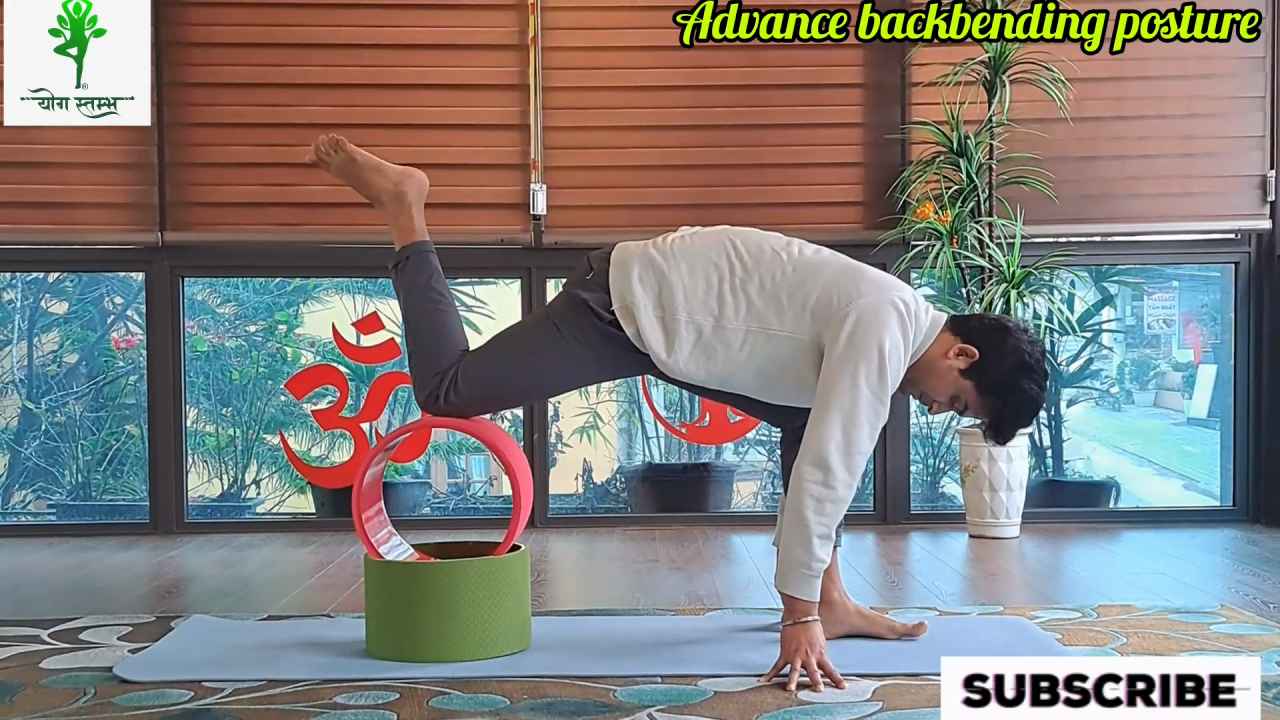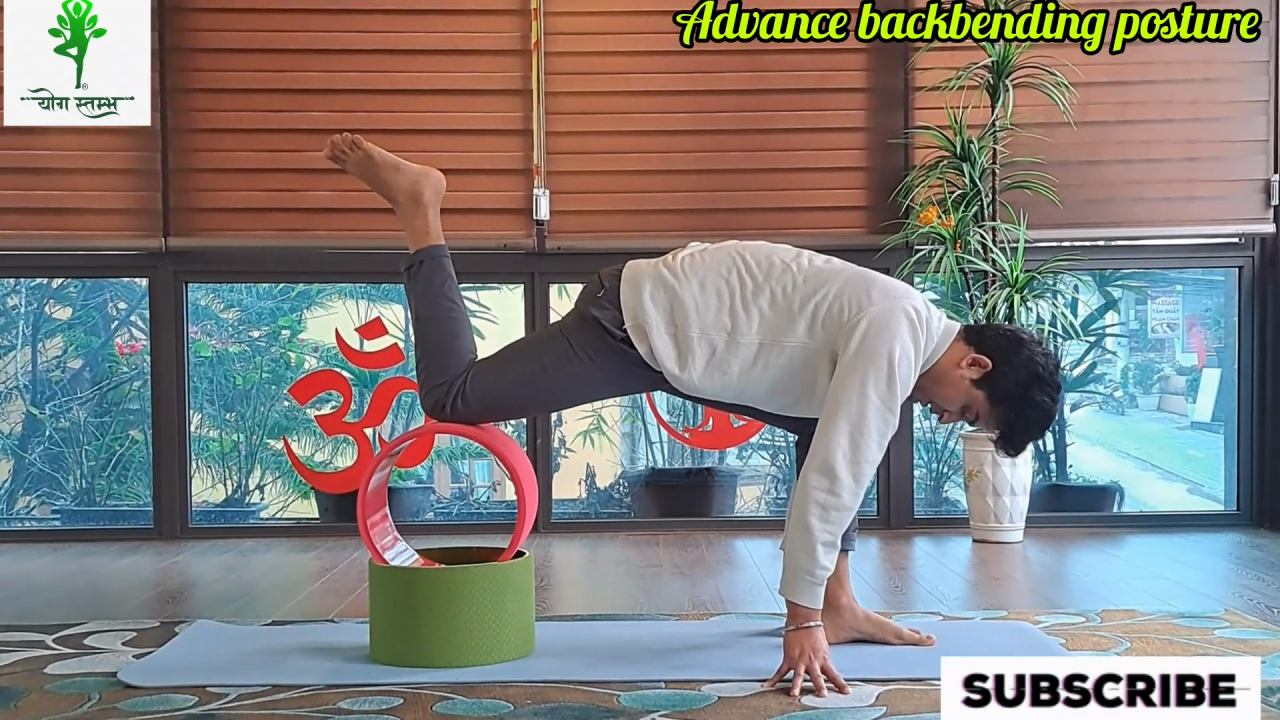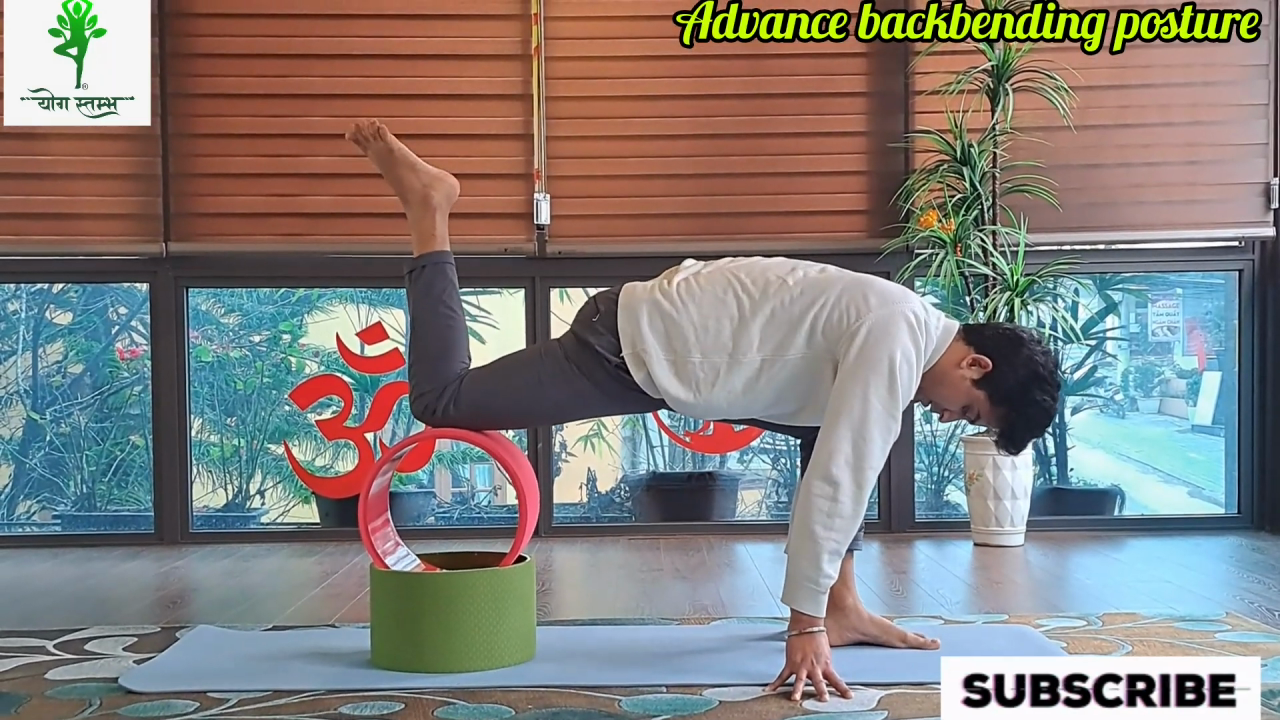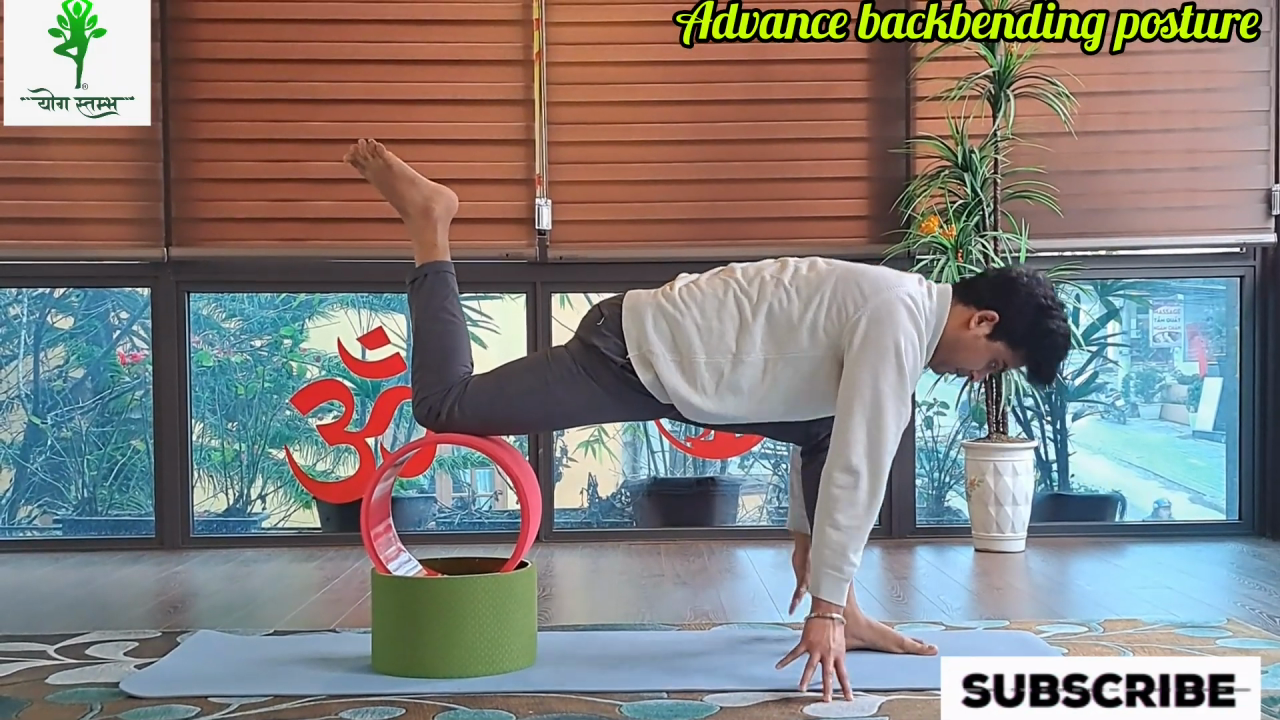
dt=1s
person 1, frame 1
left shoulder: (889, 325)
right shoulder: (884, 331)
left elbow: (824, 458)
right elbow: (825, 472)
left wrist: (816, 600)
right wrist: (798, 618)
left hip: (656, 305)
right hip: (626, 305)
left knee: (810, 418)
right knee: (446, 391)
left ankle: (833, 604)
right ankle: (401, 202)
person 1, frame 2
left shoulder: (904, 331)
right shoulder: (895, 339)
left elbow: (837, 463)
right elbow: (832, 478)
left wrist: (826, 602)
right wrist: (803, 621)
left hip: (670, 317)
right hip: (635, 322)
left knee: (826, 423)
right knee: (453, 397)
left ankle: (842, 607)
right ankle: (419, 204)
person 1, frame 3
left shoulder: (902, 333)
right shoulder: (895, 342)
left elbow: (839, 467)
right elbow: (837, 483)
left wrist: (830, 606)
right wrist: (806, 627)
left hip: (667, 333)
right hip: (631, 346)
left knee: (834, 427)
right knee: (442, 401)
left ankle: (846, 611)
right ankle: (427, 204)
person 1, frame 4
left shoulder: (903, 309)
right shoulder: (899, 323)
left elbow: (835, 452)
right elbow: (855, 473)
left wrist: (810, 541)
right wrist: (824, 608)
left hip: (669, 354)
right hip: (634, 357)
left knee: (832, 425)
right knee: (445, 405)
left ankle: (847, 617)
right ankle: (429, 222)
